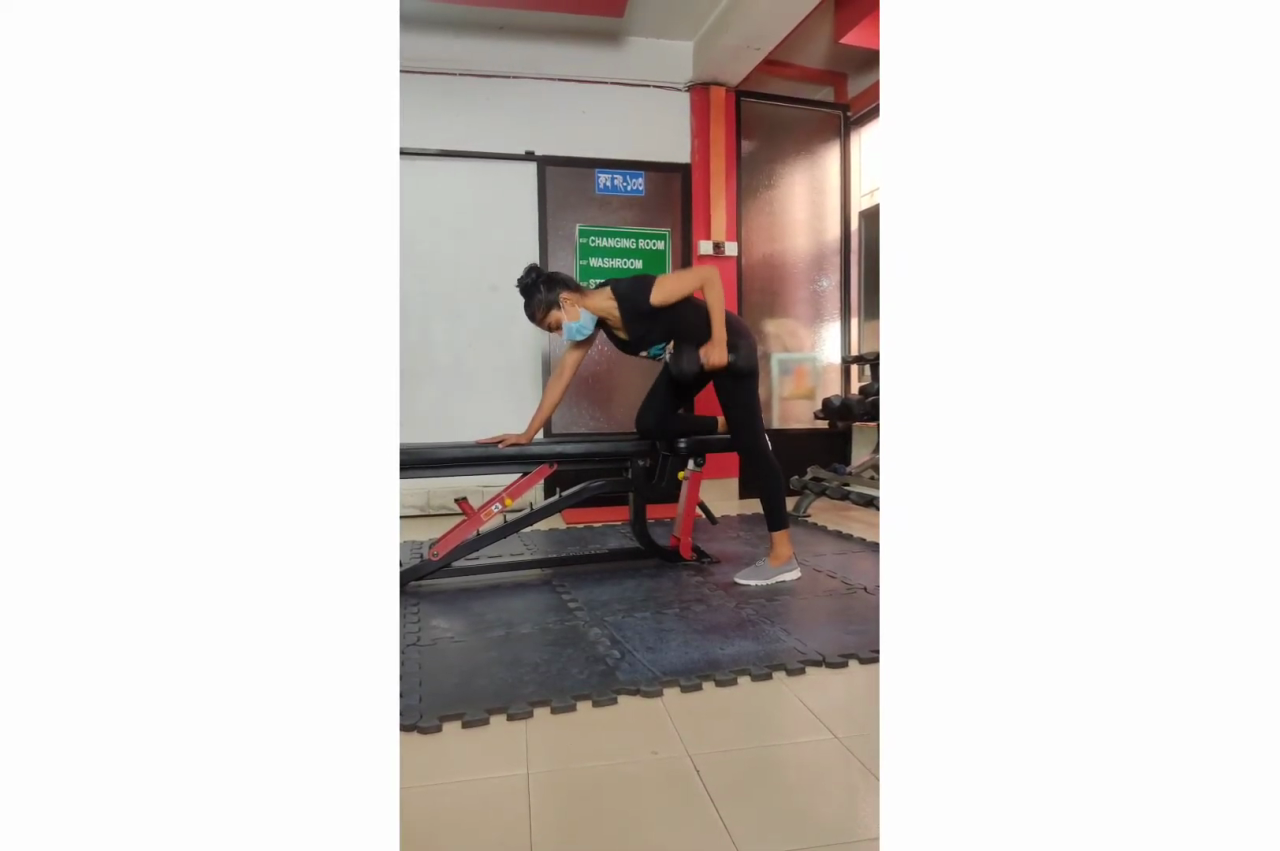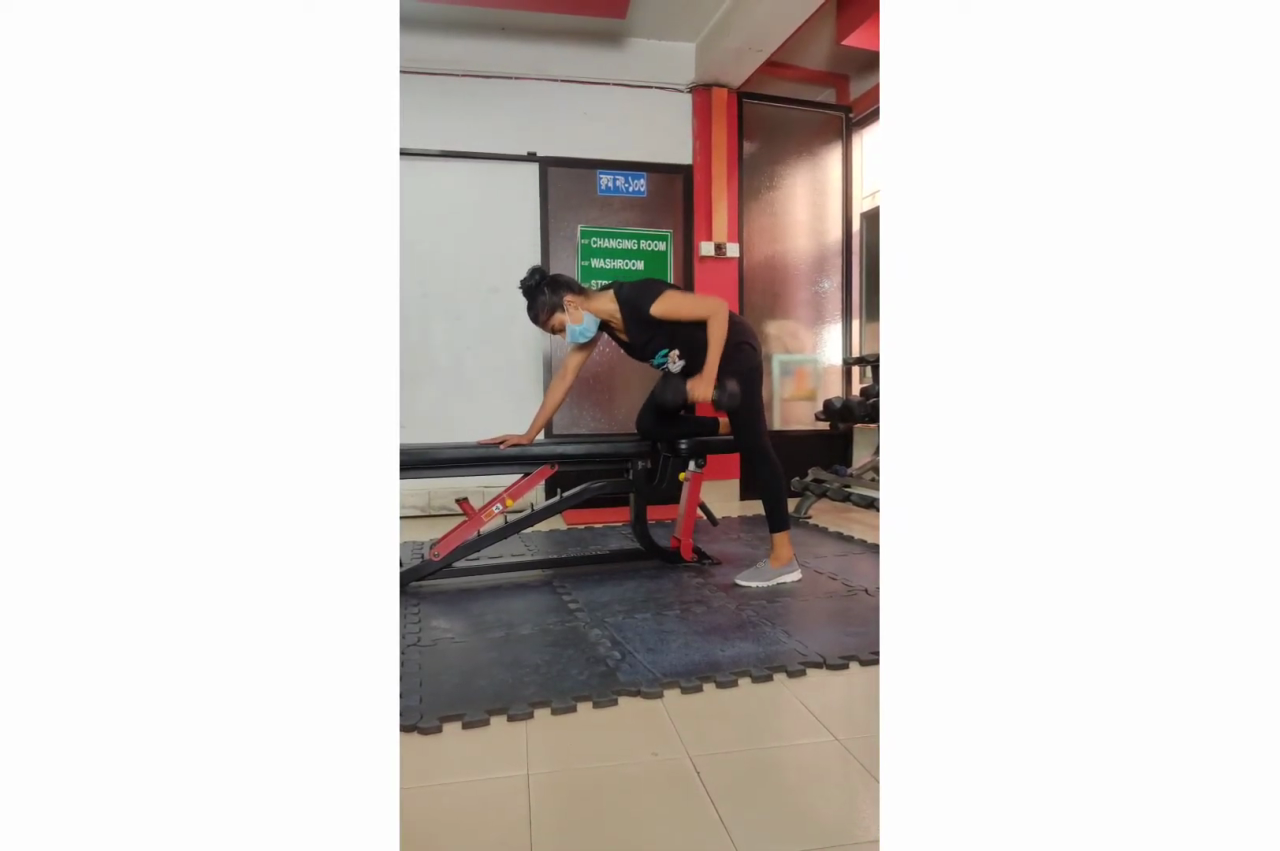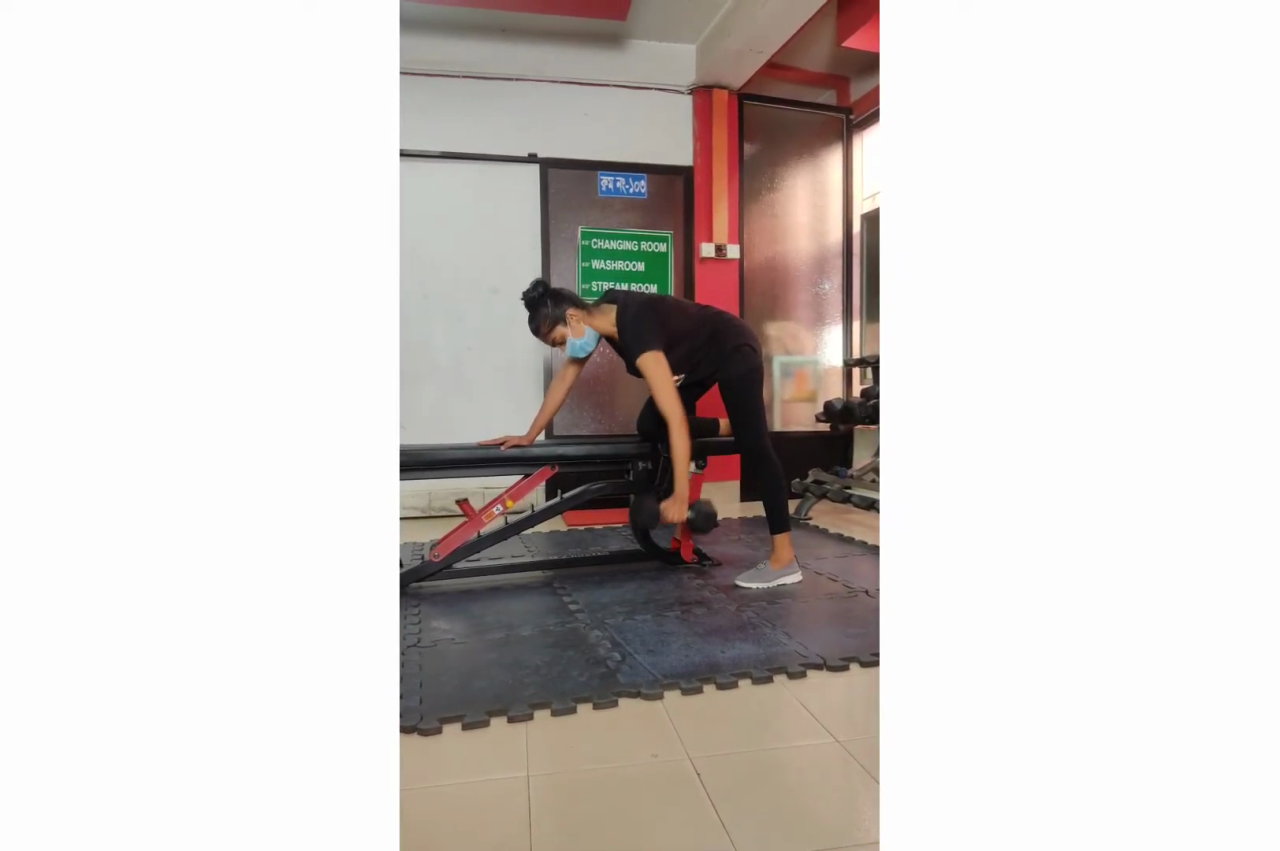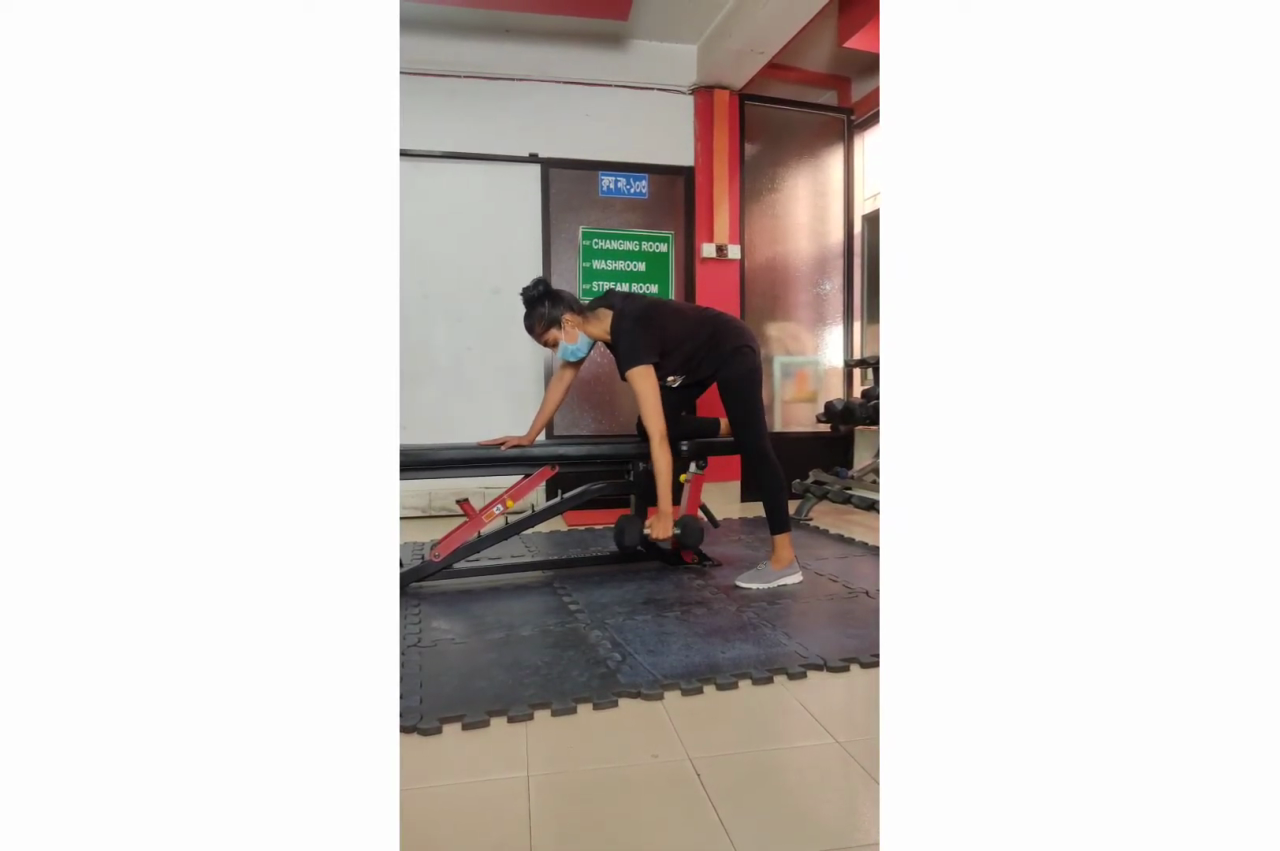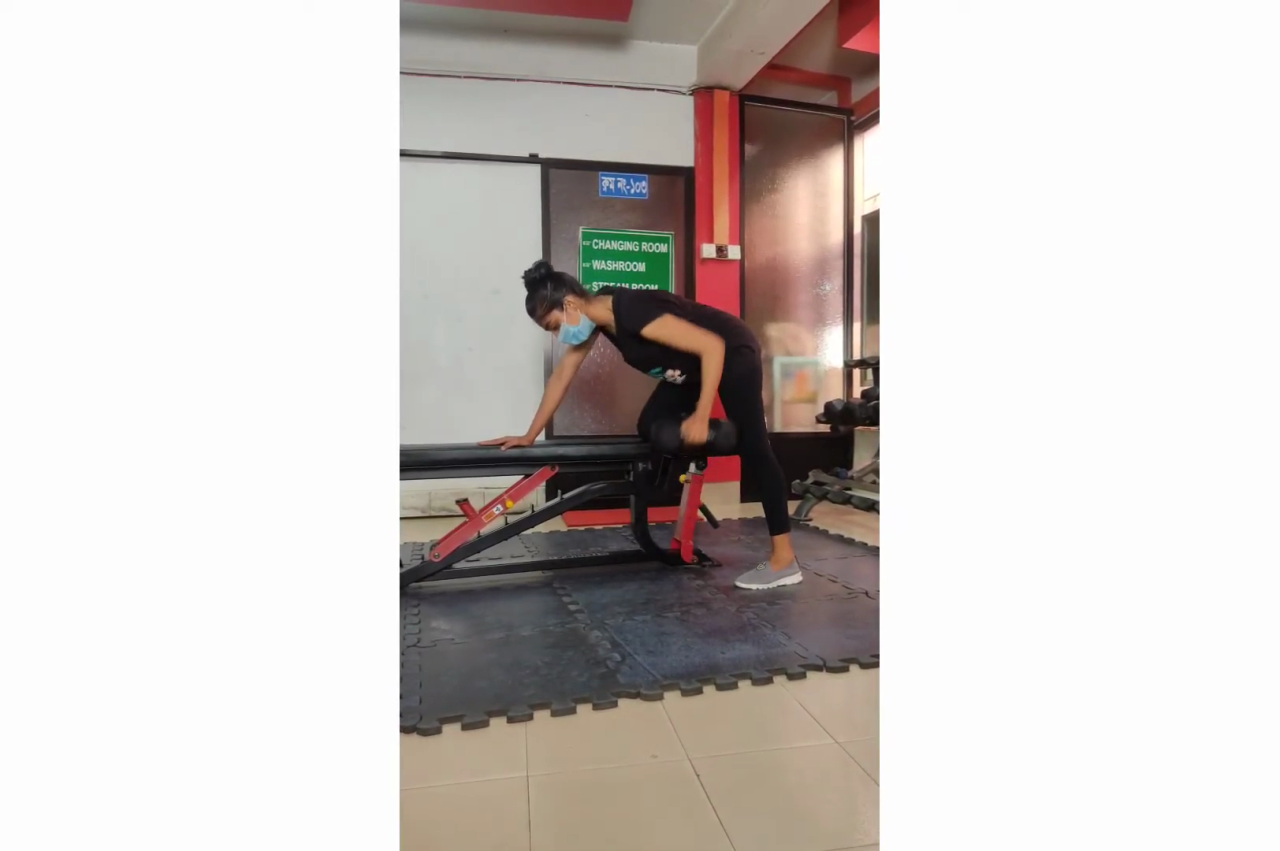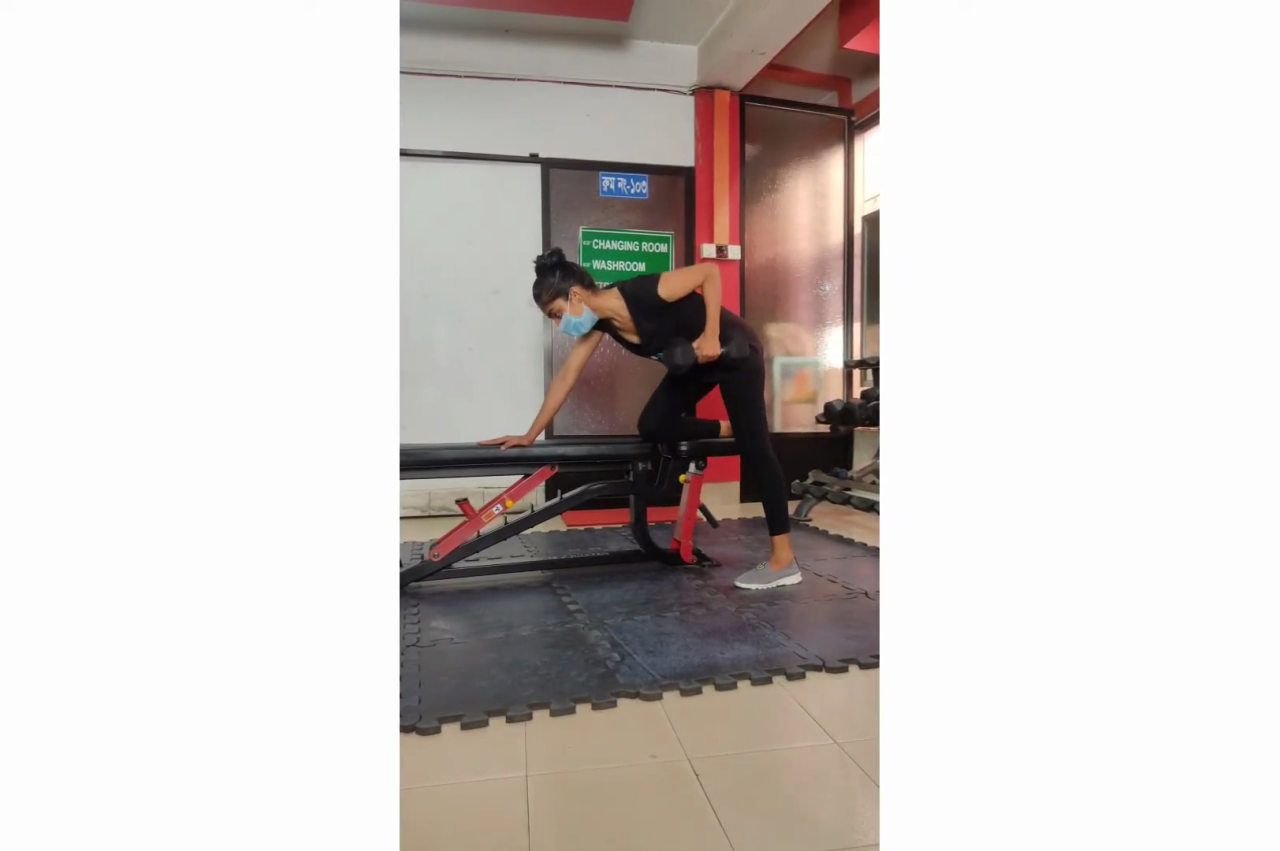
dt=0.4s
person 1, frame 1
left shoulder: (635, 296)
right shoulder: (593, 313)
left elbow: (710, 275)
right elbow: (563, 374)
left wrist: (718, 342)
right wrist: (528, 434)
left hip: (728, 348)
left knee: (750, 446)
right knee: (650, 425)
left ankle: (783, 556)
right ankle: (729, 425)
person 1, frame 2
left shoulder: (637, 300)
right shoulder: (599, 313)
left elbow: (719, 309)
right elbow: (566, 373)
left wrist: (707, 376)
right wrist: (530, 434)
left hip: (731, 346)
right hip: (691, 358)
left knee: (753, 448)
right knee: (650, 426)
left ankle: (784, 557)
right ankle: (734, 426)
person 1, frame 3
left shoulder: (636, 329)
right shoulder: (599, 314)
left elbow: (676, 418)
right elbow: (565, 377)
left wrist: (680, 495)
right wrist: (530, 436)
left hip: (733, 350)
right hip: (695, 357)
left knee: (754, 449)
right knee: (649, 428)
left ankle: (784, 559)
right ankle: (732, 427)
person 1, frame 4
left shoulder: (630, 338)
right shoulder: (595, 316)
left elbow: (660, 435)
right elbow: (563, 377)
left wrist: (664, 512)
right wrist: (529, 437)
left hip: (732, 350)
right hip: (694, 357)
left knee: (754, 450)
right knee: (647, 428)
left ankle: (784, 559)
right ankle: (733, 427)
person 1, frame 5
left shoulder: (633, 313)
right shoulder: (596, 314)
left elbow: (713, 346)
right elbow: (562, 374)
left wrist: (701, 417)
right wrist: (529, 436)
left hip: (731, 349)
right hip: (690, 362)
left knee: (753, 450)
right knee: (651, 427)
left ankle: (784, 560)
right ankle: (735, 427)
person 1, frame 6
left shoulder: (642, 294)
right shoulder: (601, 317)
left elbow: (709, 272)
right elbow: (568, 374)
left wrist: (710, 336)
right wrist: (530, 435)
right hip: (693, 358)
left knee: (754, 450)
right knee: (652, 427)
left ankle: (784, 560)
right ankle: (732, 428)
